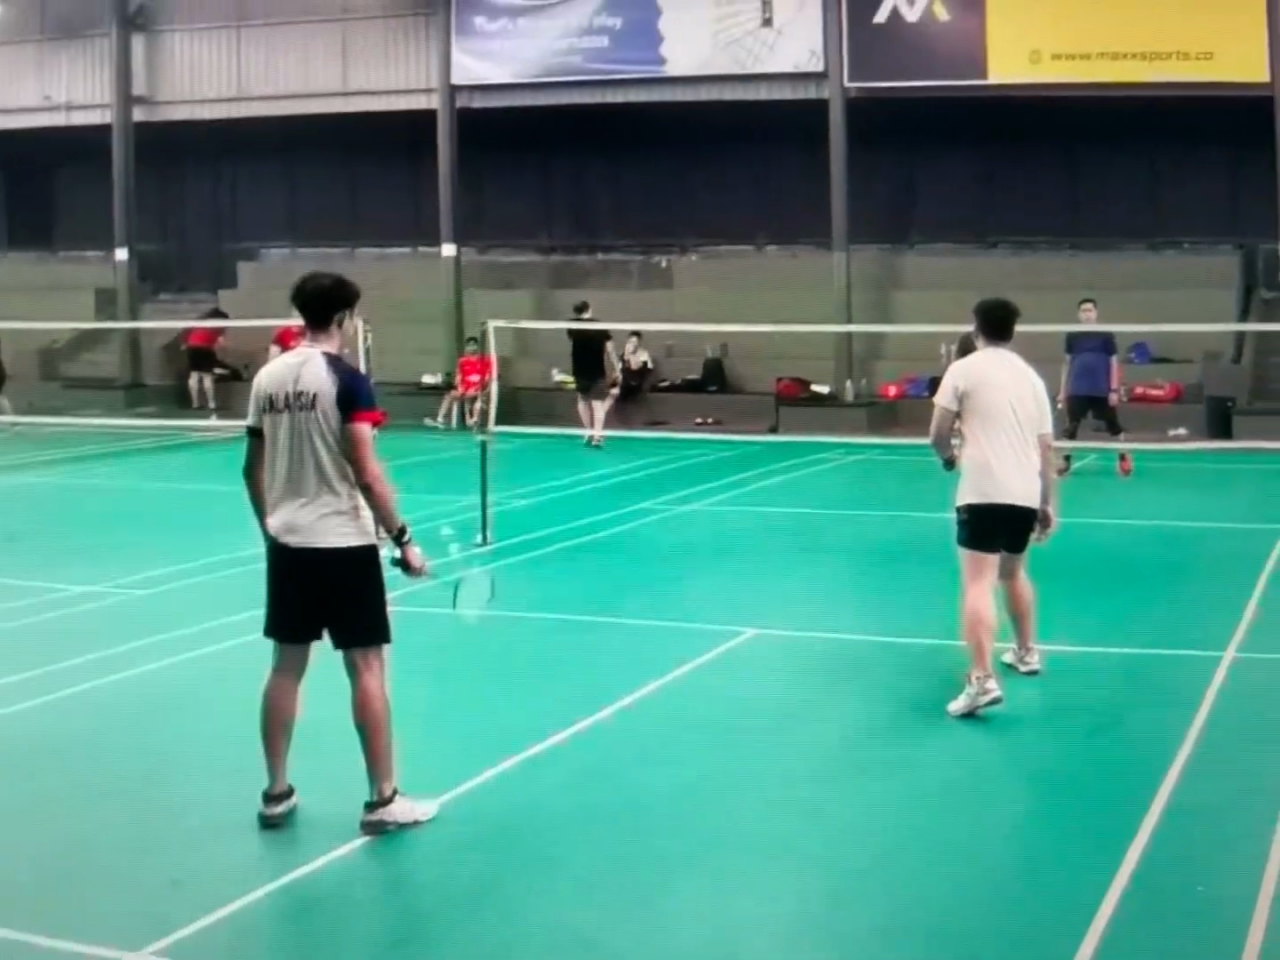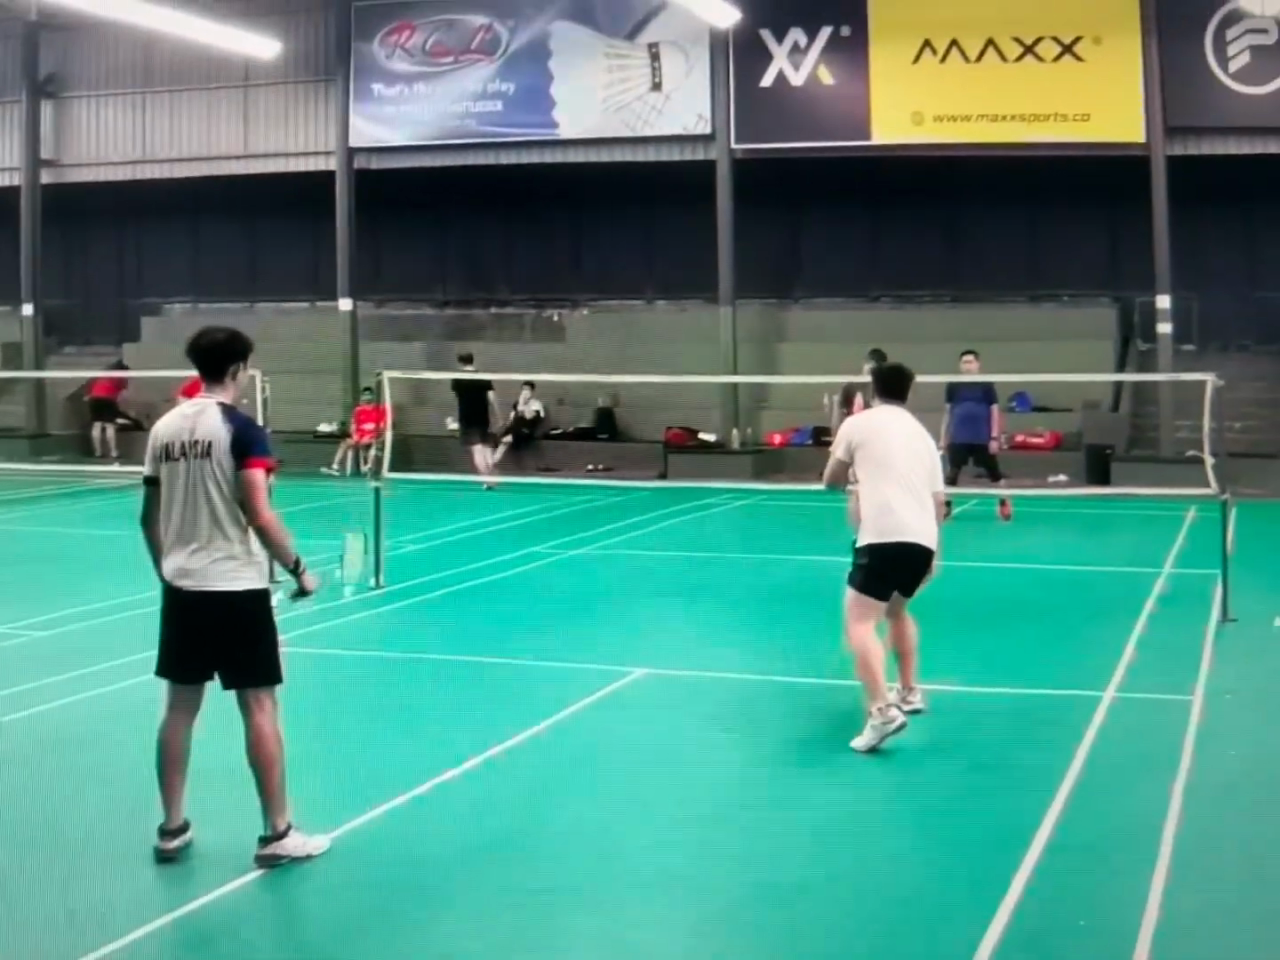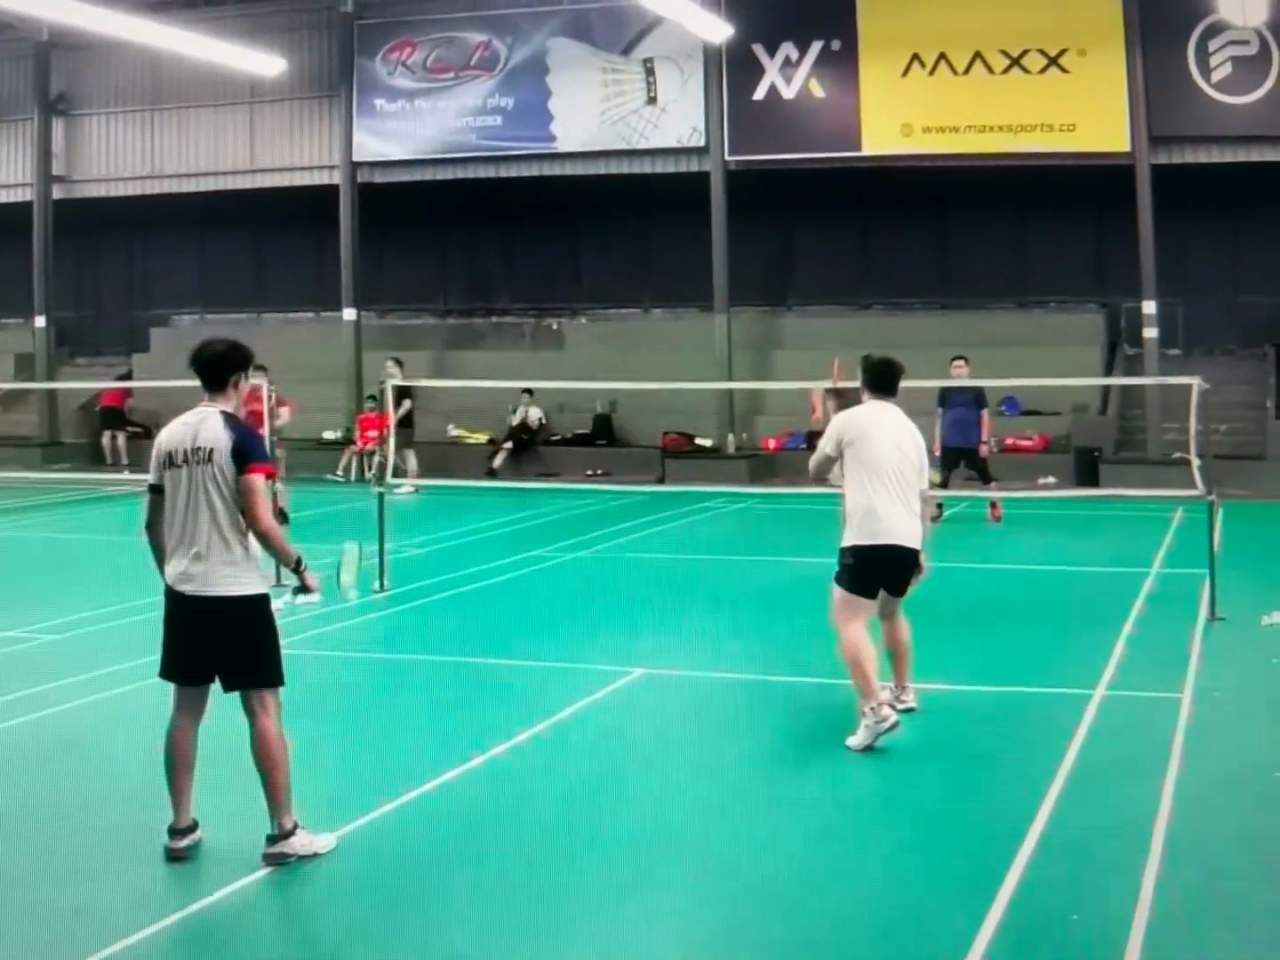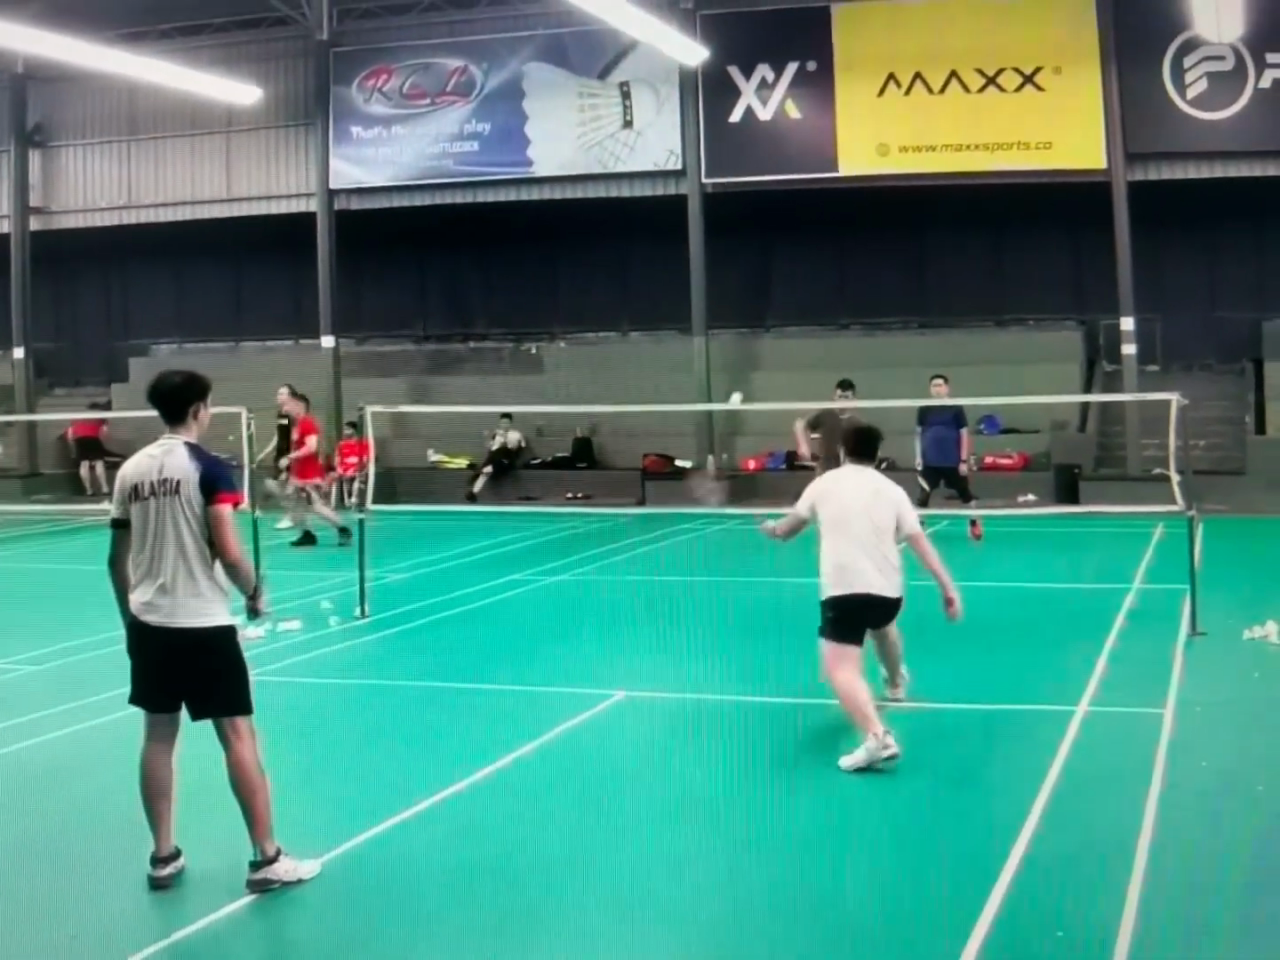
dt=1s
person 1, frame 1
left shoulder: (267, 377)
right shoulder: (346, 379)
left elbow: (253, 470)
right elbow: (367, 475)
right wrist: (403, 540)
left hip: (288, 542)
right hip: (343, 543)
left knee: (286, 666)
right knee: (366, 668)
left ankle: (276, 793)
right ankle: (383, 800)
person 1, frame 2
left shoulder: (164, 427)
right shoulder: (240, 428)
left elbow: (149, 518)
right elbow: (260, 519)
right wrist: (299, 570)
left hip: (182, 586)
right hip: (236, 588)
left knee: (180, 707)
right knee: (259, 709)
left ankle: (171, 828)
right ankle: (277, 834)
person 1, frame 3
left shoulder: (168, 435)
right shoulder: (241, 435)
left elbow: (153, 524)
right elbow: (261, 522)
right wrist: (300, 568)
left hip: (184, 592)
right hip: (237, 594)
left knee: (186, 709)
right knee: (263, 710)
left ankle: (181, 828)
right ankle: (284, 833)
person 1, frame 4
left shoulder: (130, 470)
right shoulder: (207, 467)
left elbow: (117, 559)
right elbow: (228, 553)
left wrist: (130, 615)
right wrist: (254, 593)
left hip: (149, 623)
right hip: (204, 624)
left knee: (158, 737)
right knee: (239, 736)
left ankle: (164, 856)
right ankle: (267, 859)
person 2, frame 1
left shoulder: (964, 369)
right shoulder: (1031, 375)
left elbow: (937, 435)
right elbow: (1045, 446)
left wrist: (950, 457)
right wrist: (1047, 502)
left hip: (983, 493)
right hip: (1025, 494)
left knee: (978, 583)
right knee: (1014, 571)
left ankle: (982, 681)
right ankle: (1026, 652)
person 2, frame 2
left shoulder: (858, 423)
right shoulder: (922, 433)
left elbow: (831, 481)
right elbow: (938, 500)
left wrist: (854, 473)
right wrist: (930, 553)
left hip: (884, 537)
right hip: (922, 539)
left knee: (859, 623)
right knee: (897, 610)
left ankle: (882, 711)
right ankle: (909, 692)
person 2, frame 3
left shoulder: (848, 419)
right shoulder: (911, 429)
left elbow: (816, 472)
left wrist: (836, 458)
right wrist: (921, 552)
left hip: (868, 538)
right hip: (907, 540)
left knee: (850, 623)
right knee: (891, 612)
left ankle: (875, 710)
right ankle: (903, 691)
person 2, frame 4
left shoulder: (824, 484)
right shoulder: (892, 490)
left elbow: (788, 528)
right elbow: (919, 541)
left wrist: (772, 528)
right wrist: (949, 588)
left hip: (844, 590)
right hip: (889, 589)
left knee: (841, 671)
right knee: (881, 623)
left ankle: (877, 738)
right ankle: (895, 684)
